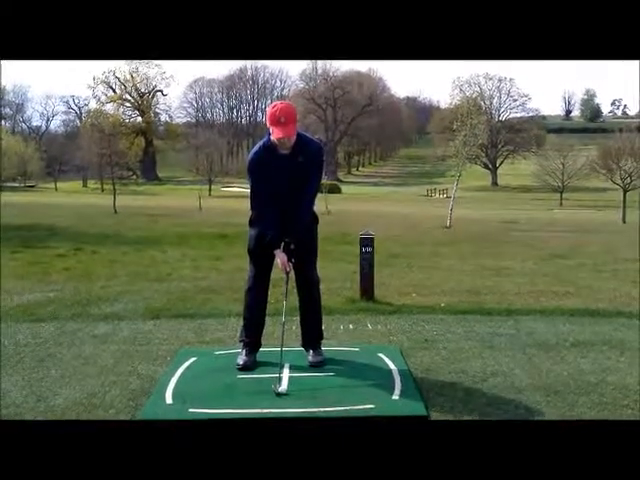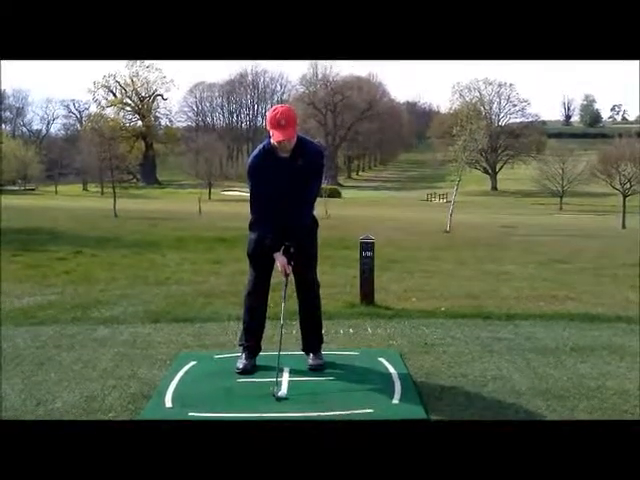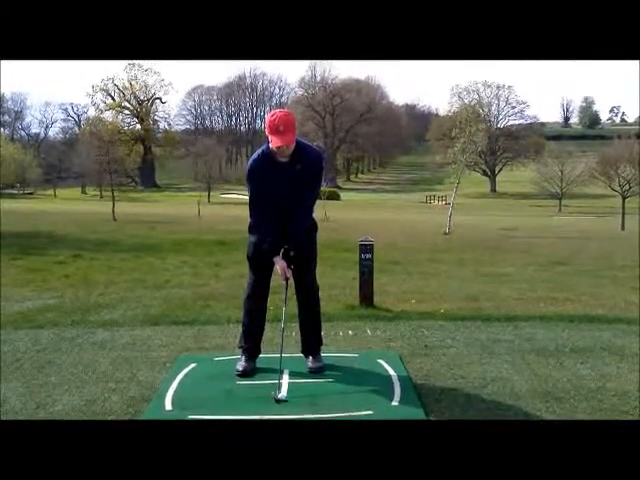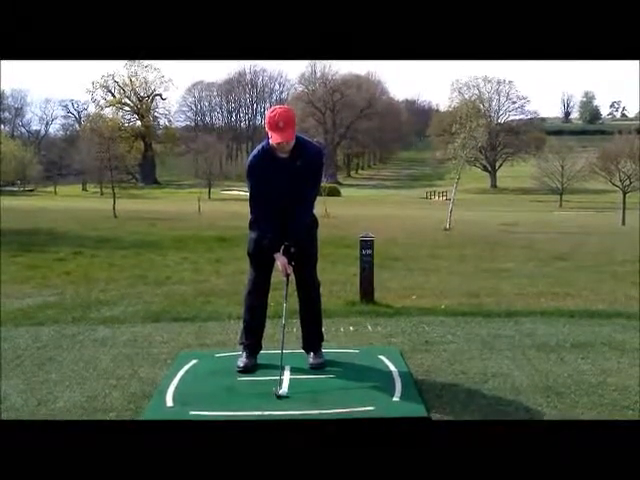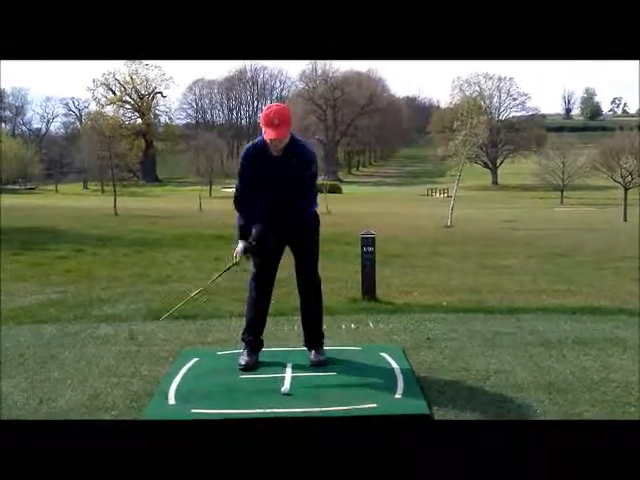
dt=0.4s
person 1, frame 1
left shoulder: (313, 150)
right shoulder: (258, 156)
left elbow: (308, 198)
right elbow: (261, 205)
left wrist: (292, 240)
right wrist: (276, 246)
left hip: (302, 223)
right hip: (265, 224)
left knee: (308, 281)
right knee: (257, 282)
left ankle: (313, 344)
right ankle: (249, 346)
person 1, frame 2
left shoulder: (313, 154)
right shoulder: (258, 159)
left elbow: (308, 201)
right elbow: (260, 208)
left wrist: (291, 243)
right wrist: (275, 249)
left hip: (302, 227)
right hip: (265, 227)
left knee: (308, 285)
right knee: (257, 286)
left ankle: (313, 348)
right ankle: (249, 350)
person 1, frame 3
left shoulder: (312, 158)
right shoulder: (257, 164)
left elbow: (306, 205)
right elbow: (259, 212)
left wrist: (291, 247)
right wrist: (274, 253)
left hip: (301, 229)
right hip: (264, 230)
left knee: (307, 288)
right knee: (256, 289)
left ankle: (312, 350)
right ankle: (248, 352)
person 1, frame 4
left shoulder: (313, 154)
right shoulder: (257, 160)
left elbow: (307, 201)
right elbow: (260, 209)
left wrist: (291, 244)
right wrist: (275, 250)
left hip: (301, 225)
right hip: (265, 226)
left knee: (308, 284)
right knee: (257, 285)
left ankle: (313, 346)
right ankle: (249, 348)
person 1, frame 5
left shoulder: (304, 157)
right shoulder: (252, 154)
left elbow: (290, 203)
right elbow: (245, 196)
left wrist: (259, 236)
right wrist: (244, 237)
left hip: (302, 222)
right hip: (268, 221)
left knee: (308, 281)
right knee: (260, 282)
left ankle: (315, 344)
right ankle: (251, 345)
